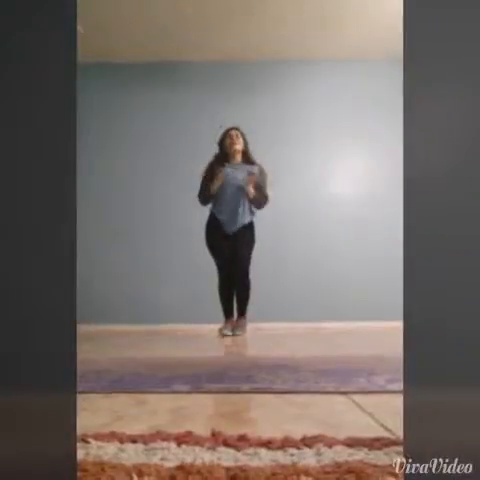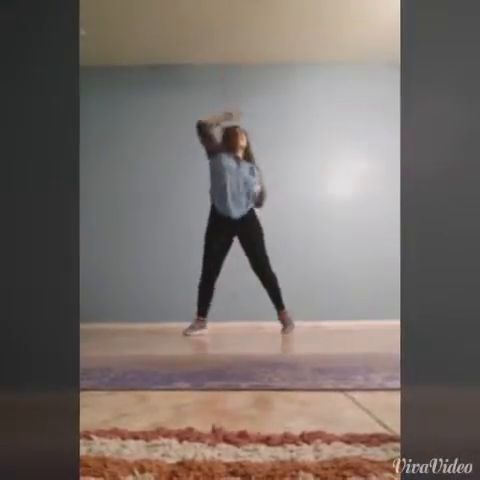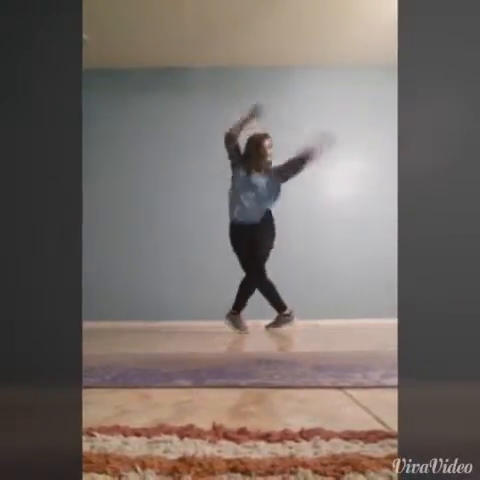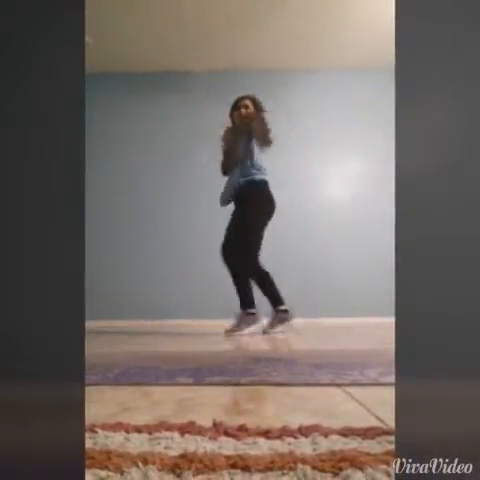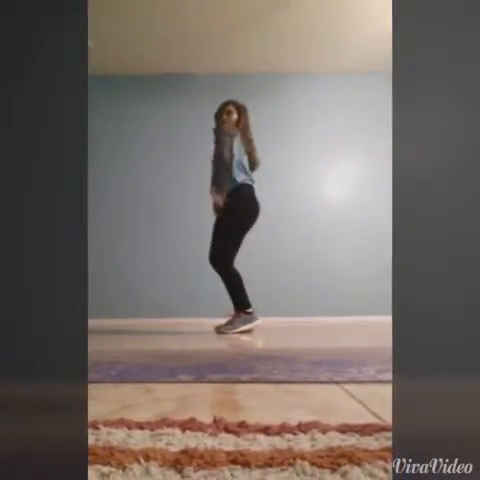
dt=1s
person 1, frame 1
left shoulder: (255, 170)
right shoulder: (215, 168)
left elbow: (261, 203)
right elbow: (203, 199)
left wrist: (250, 189)
right wrist: (216, 183)
left hip: (244, 228)
right hip: (218, 227)
left knee: (241, 273)
right knee: (225, 273)
left ankle: (241, 318)
right ankle: (228, 319)
person 1, frame 2
left shoulder: (253, 168)
right shoulder: (218, 155)
left elbow: (259, 199)
right elbow: (202, 127)
left wrist: (259, 195)
right wrist: (224, 118)
left hip: (246, 220)
right hip: (220, 219)
left knee: (263, 267)
right knee: (209, 271)
left ankle: (282, 313)
right ankle: (201, 319)
person 1, frame 3
left shoulder: (275, 173)
right shoulder: (240, 166)
left elbow: (297, 162)
right elbow: (230, 138)
left wrist: (311, 151)
right wrist: (248, 118)
left hip: (262, 225)
right hip: (239, 227)
left knee: (255, 272)
right knee: (255, 272)
left ankle: (236, 313)
right ankle: (283, 312)
person 1, frame 4
left shoulder: (249, 130)
right shoulder: (242, 135)
left elbow: (230, 161)
right elbow: (227, 169)
left wrist: (228, 143)
right wrist: (229, 142)
left hip: (255, 197)
right hip: (247, 199)
left knee: (232, 251)
right knee: (246, 257)
left ankle: (249, 311)
right ankle: (280, 310)
person 1, frame 5
left shoulder: (227, 135)
right shoulder: (239, 140)
left elbow: (223, 163)
left wrist: (216, 193)
left hip: (239, 201)
right hip: (240, 202)
left knee: (220, 258)
right knee: (221, 259)
left ankle: (246, 312)
right ankle: (241, 313)
